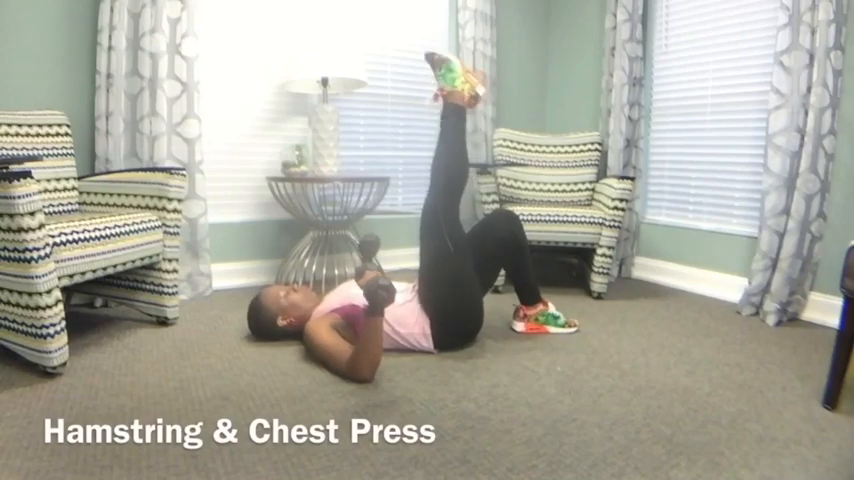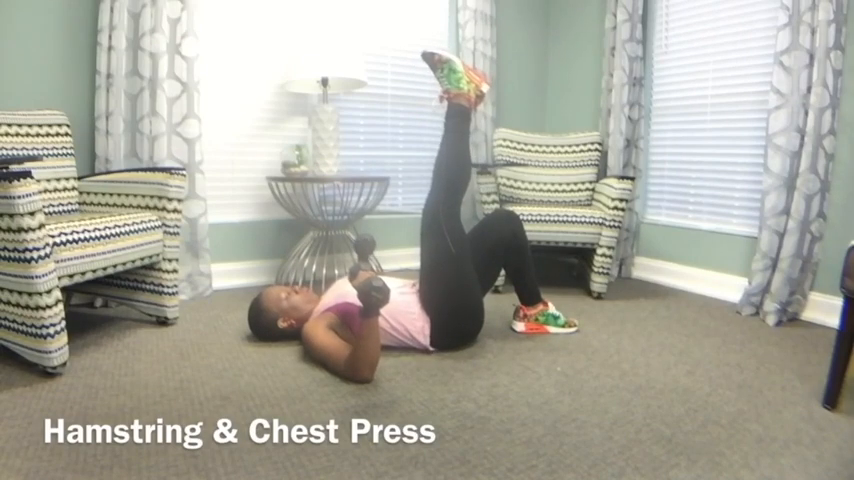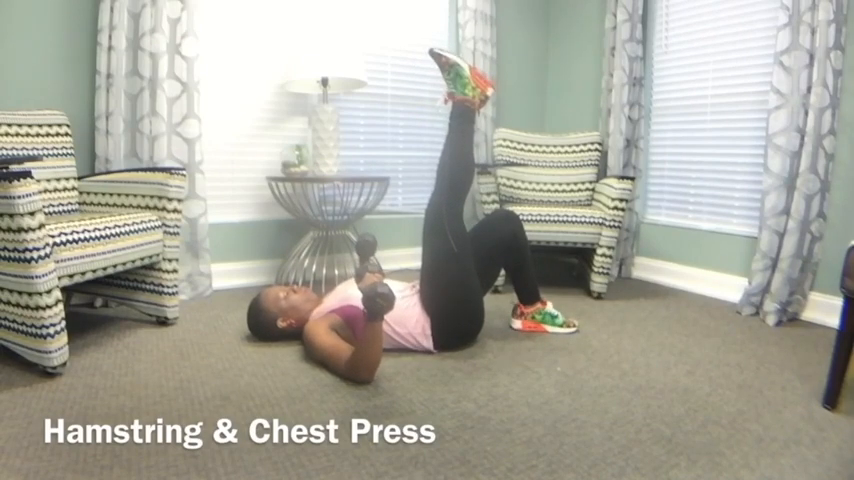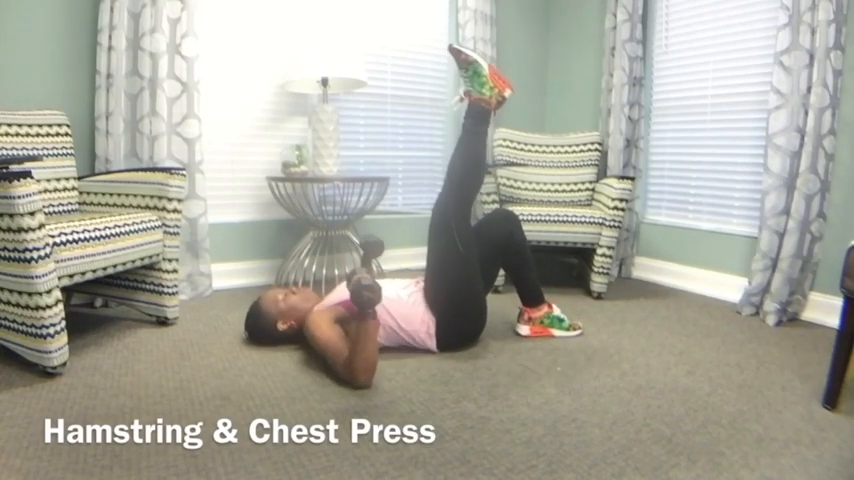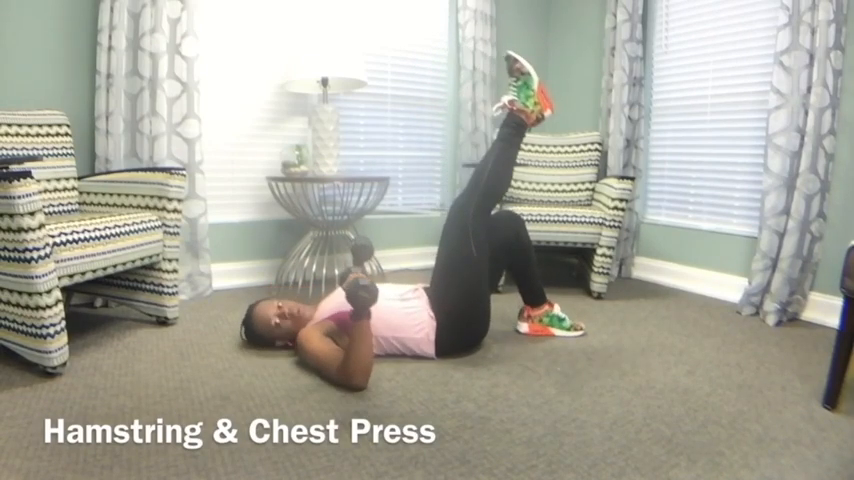
dt=1s
person 1, frame 1
left shoulder: (328, 307)
right shoulder: (317, 328)
right elbow: (362, 370)
right wrist: (375, 307)
left hip: (440, 310)
right hip: (446, 324)
left knee: (502, 221)
right knee: (440, 209)
left ankle: (533, 310)
right ankle: (454, 105)
person 1, frame 2
left shoulder: (327, 306)
right shoulder: (315, 330)
right elbow: (360, 370)
left hip: (440, 307)
right hip: (446, 323)
left knee: (503, 221)
right knee: (440, 209)
left ankle: (533, 309)
right ankle: (459, 103)
person 1, frame 3
left shoulder: (328, 309)
right shoulder: (316, 331)
right elbow: (361, 371)
right wrist: (373, 311)
left hip: (434, 305)
right hip: (446, 324)
left knee: (503, 221)
right knee: (443, 210)
left ankle: (530, 308)
right ankle: (464, 104)
person 1, frame 4
left shoulder: (329, 307)
right shoulder: (318, 324)
right elbow: (359, 375)
left hip: (437, 304)
right hip: (449, 322)
left knee: (503, 221)
right knee: (451, 206)
left ankle: (536, 312)
right ankle: (481, 103)
person 1, frame 5
left shoulder: (324, 313)
right shoulder: (310, 338)
right elbow: (355, 377)
right wrist: (360, 313)
left hip: (435, 305)
right hip: (449, 327)
left knee: (506, 223)
right knee: (468, 211)
left ankle: (537, 311)
right ankle: (519, 116)
